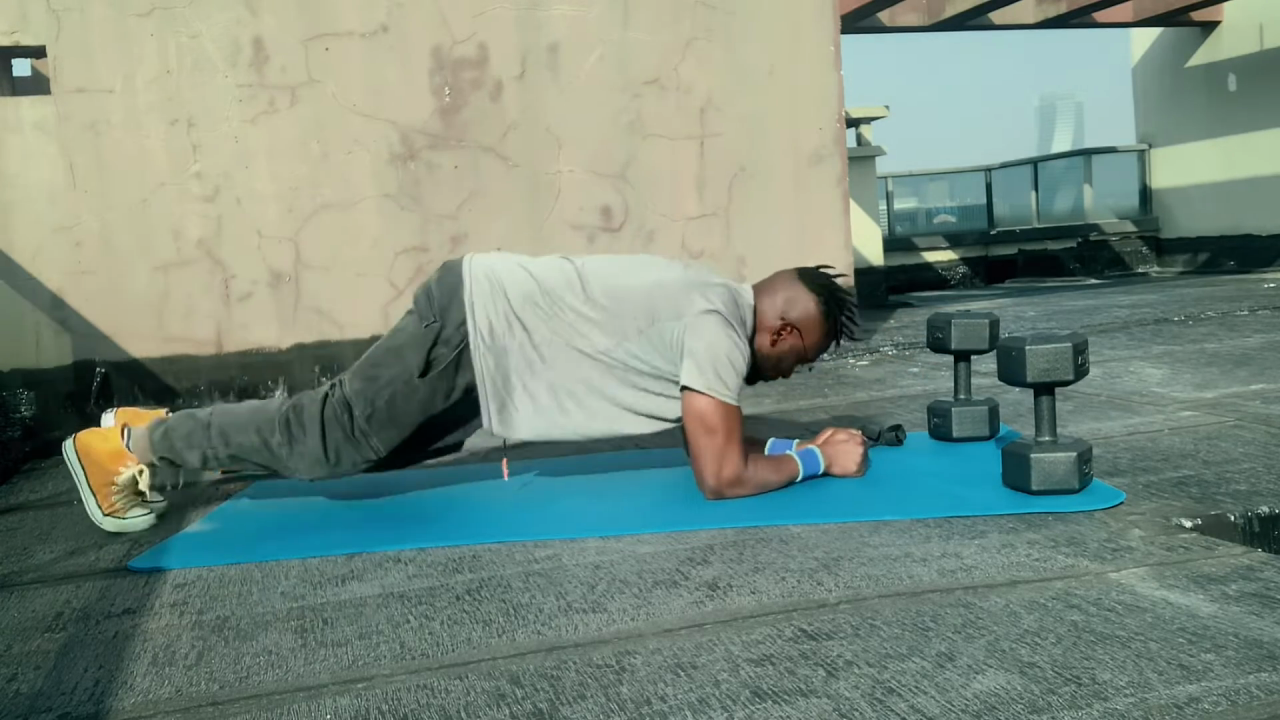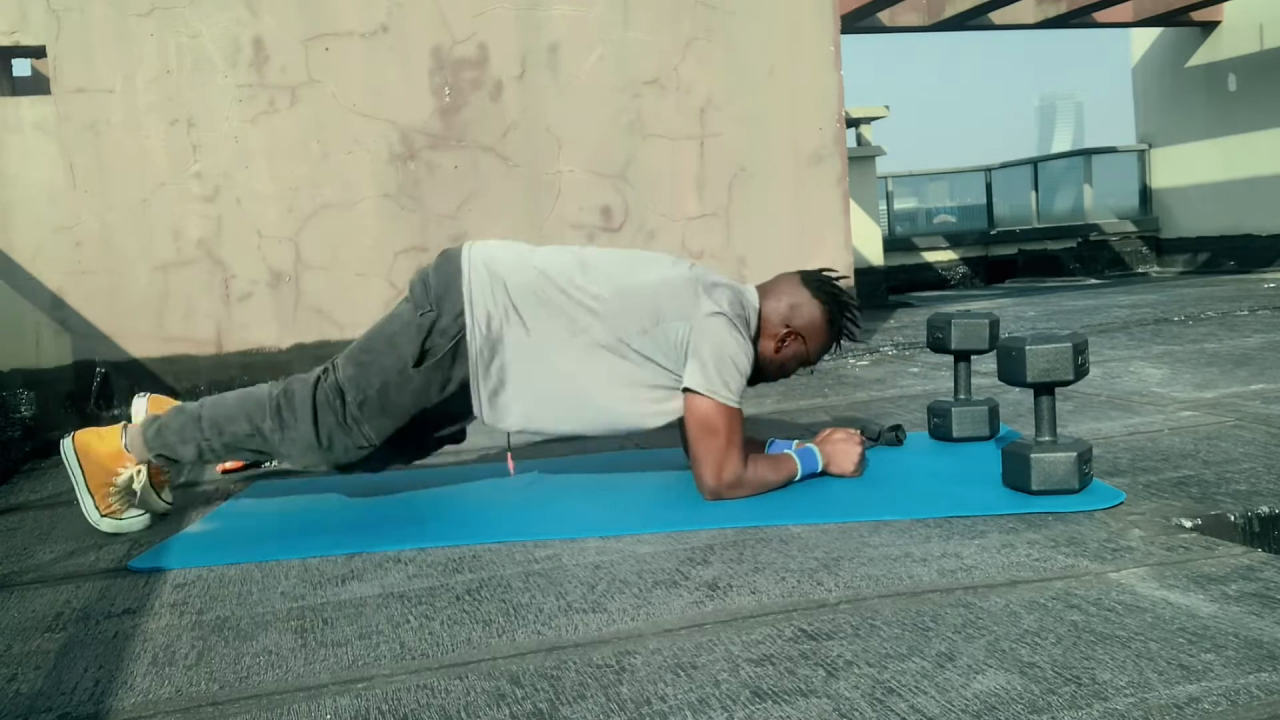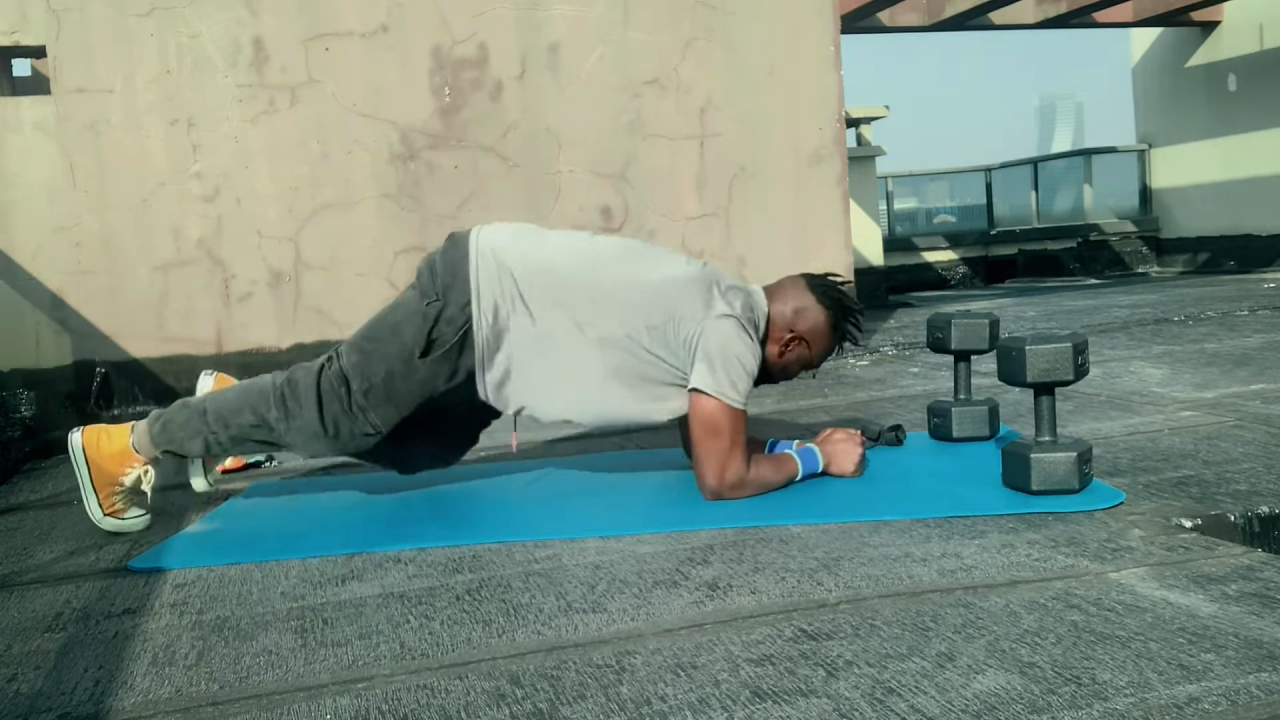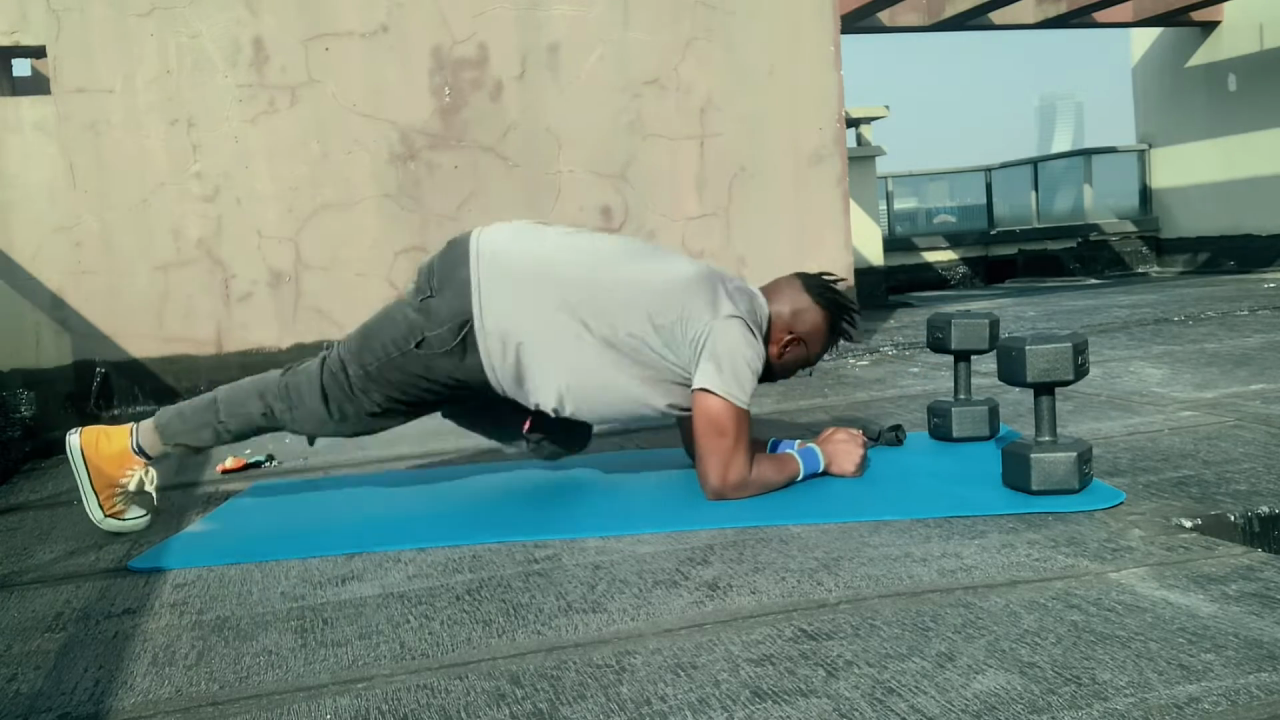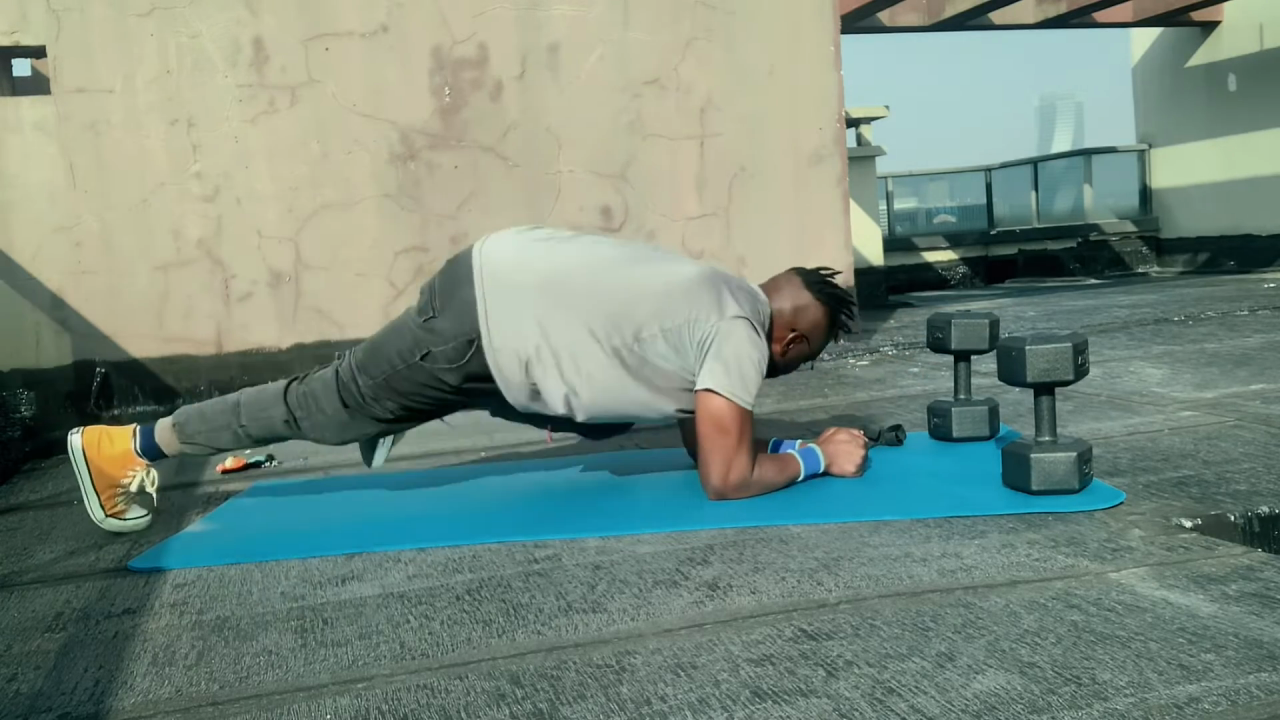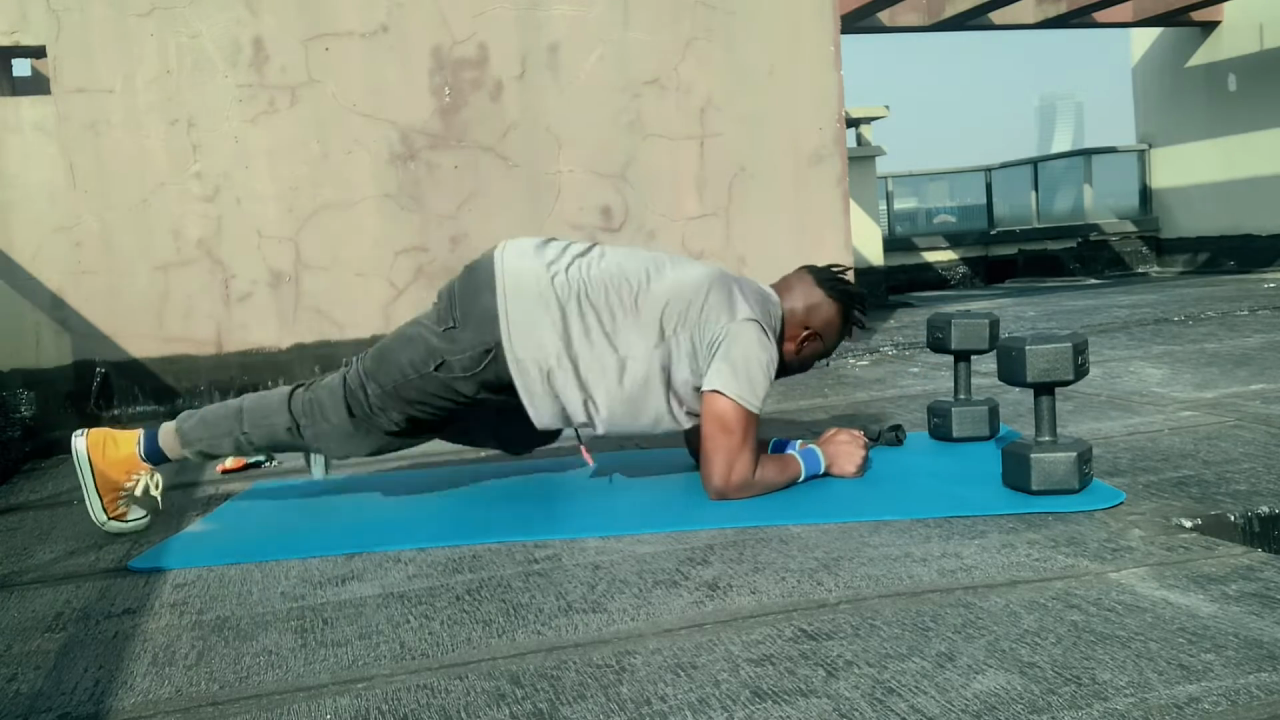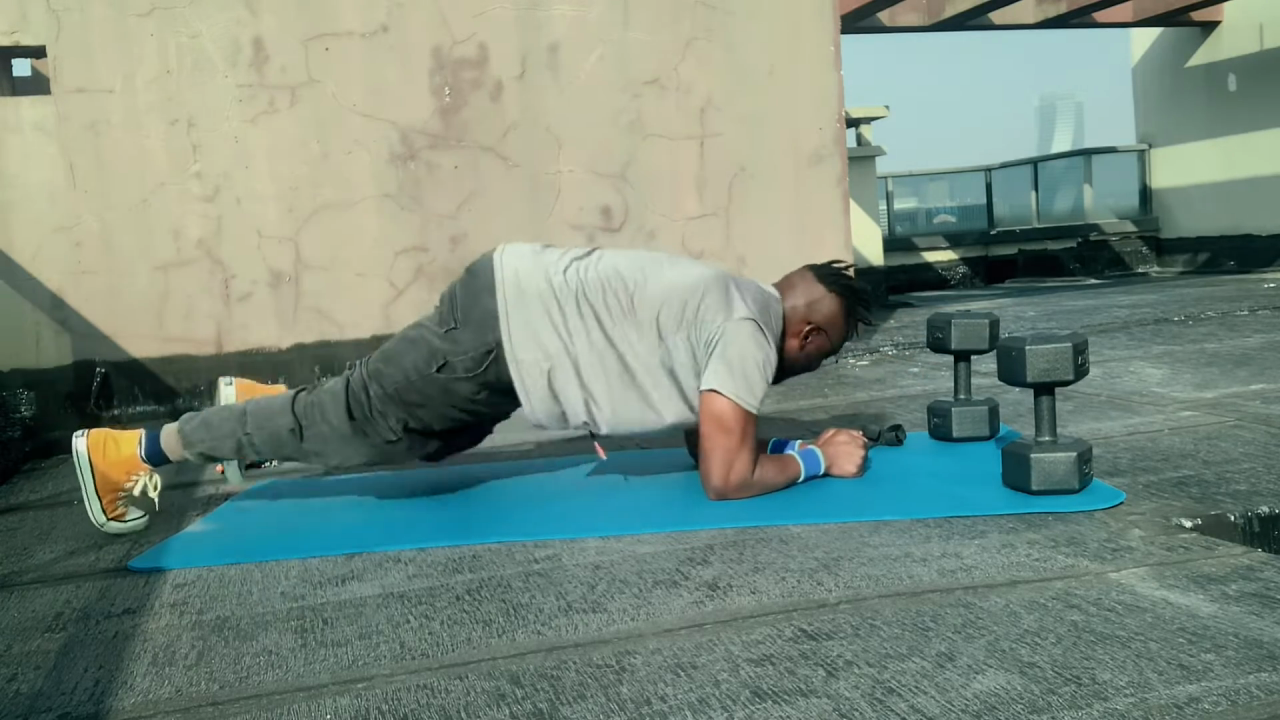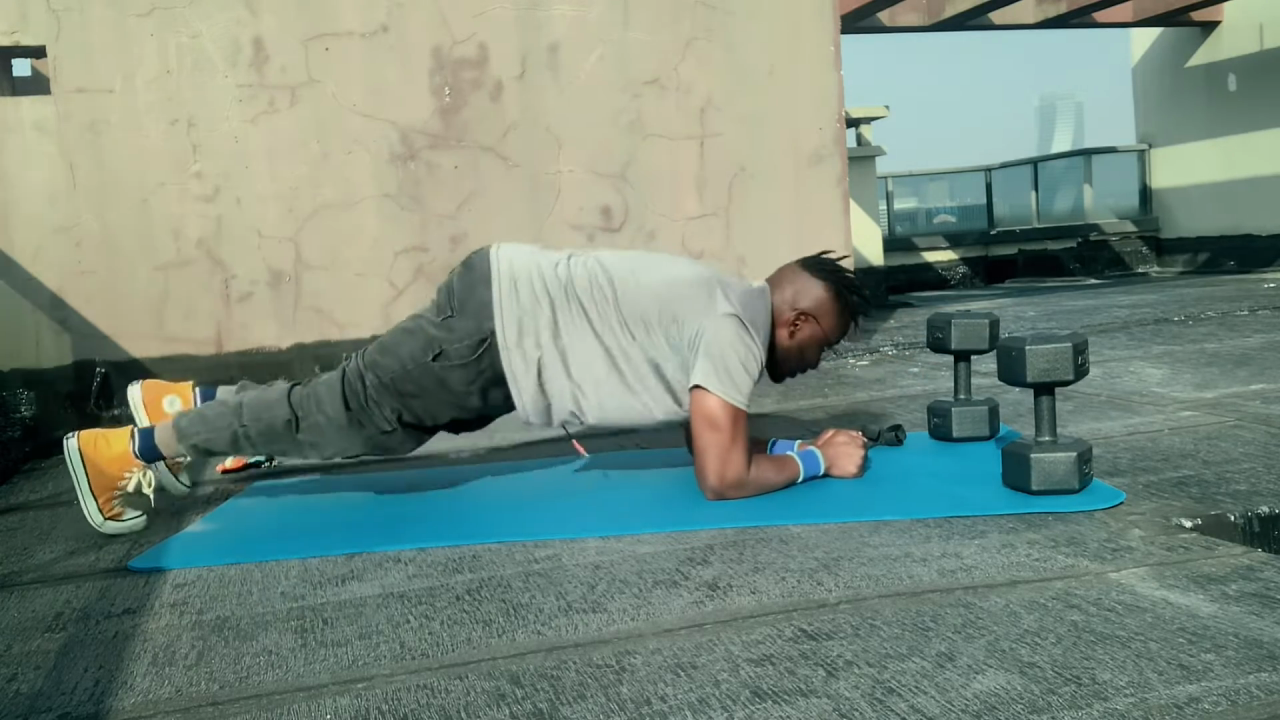
dt=0.1s
person 1, frame 1
left shoulder: (713, 306)
right shoulder: (720, 329)
left elbow: (713, 442)
right elbow: (720, 477)
left wrist: (781, 446)
right wrist: (813, 460)
left hip: (487, 312)
right hip: (471, 325)
left knee: (351, 430)
right knee: (328, 437)
left ankle: (161, 429)
right ankle: (121, 445)
person 1, frame 2
left shoulder: (715, 303)
right shoulder: (725, 329)
left elbow: (713, 441)
right elbow: (720, 478)
left wrist: (782, 445)
right wrist: (812, 458)
left hip: (485, 294)
right hip: (470, 314)
left knee: (369, 437)
right knee: (322, 425)
left ankle: (169, 421)
right ankle: (121, 444)
person 1, frame 3
left shoulder: (720, 304)
right shoulder: (734, 333)
left elbow: (705, 434)
right elbow: (720, 478)
left wrist: (786, 445)
right wrist: (812, 458)
left hip: (501, 272)
right hip: (474, 303)
left knee: (421, 449)
right knee: (329, 408)
left ankle: (235, 404)
right ankle: (124, 446)
person 1, frame 4
left shoulder: (719, 303)
right shoulder: (736, 332)
left elbow: (706, 433)
right elbow: (723, 477)
left wrist: (786, 446)
right wrist: (813, 458)
left hip: (503, 265)
right hip: (476, 304)
left knee: (562, 435)
right knee: (332, 396)
right ankle: (124, 447)
person 1, frame 5
left shoulder: (721, 301)
right shoulder: (742, 333)
left elbow: (703, 432)
right elbow: (724, 479)
left wrist: (779, 442)
right wrist: (815, 458)
left hip: (511, 272)
right hip: (484, 317)
left knee: (609, 414)
right knee: (339, 405)
right ankle: (127, 446)
person 1, frame 6
left shoulder: (730, 304)
right shoulder: (752, 334)
left elbow: (708, 437)
right elbow: (727, 478)
left wrist: (782, 444)
right wrist: (815, 459)
left hip: (524, 279)
right hip: (500, 329)
left knee: (519, 433)
right knee: (344, 414)
right ankle: (129, 450)
person 1, frame 7
left shoulder: (732, 302)
right shoulder: (750, 333)
left elbow: (715, 439)
right elbow: (726, 478)
left wrist: (789, 445)
right wrist: (814, 459)
left hip: (516, 291)
right hip: (501, 327)
left knee: (439, 437)
right knee: (348, 423)
left ankle: (263, 404)
right ankle: (132, 450)
person 1, frame 8
left shoulder: (722, 302)
right shoulder: (737, 329)
left elbow: (713, 439)
right elbow: (722, 478)
left wrist: (790, 444)
right wrist: (812, 461)
left hip: (510, 289)
right hip: (498, 323)
left knee: (356, 408)
right knee: (344, 416)
left ankle: (181, 402)
right ankle: (127, 449)
